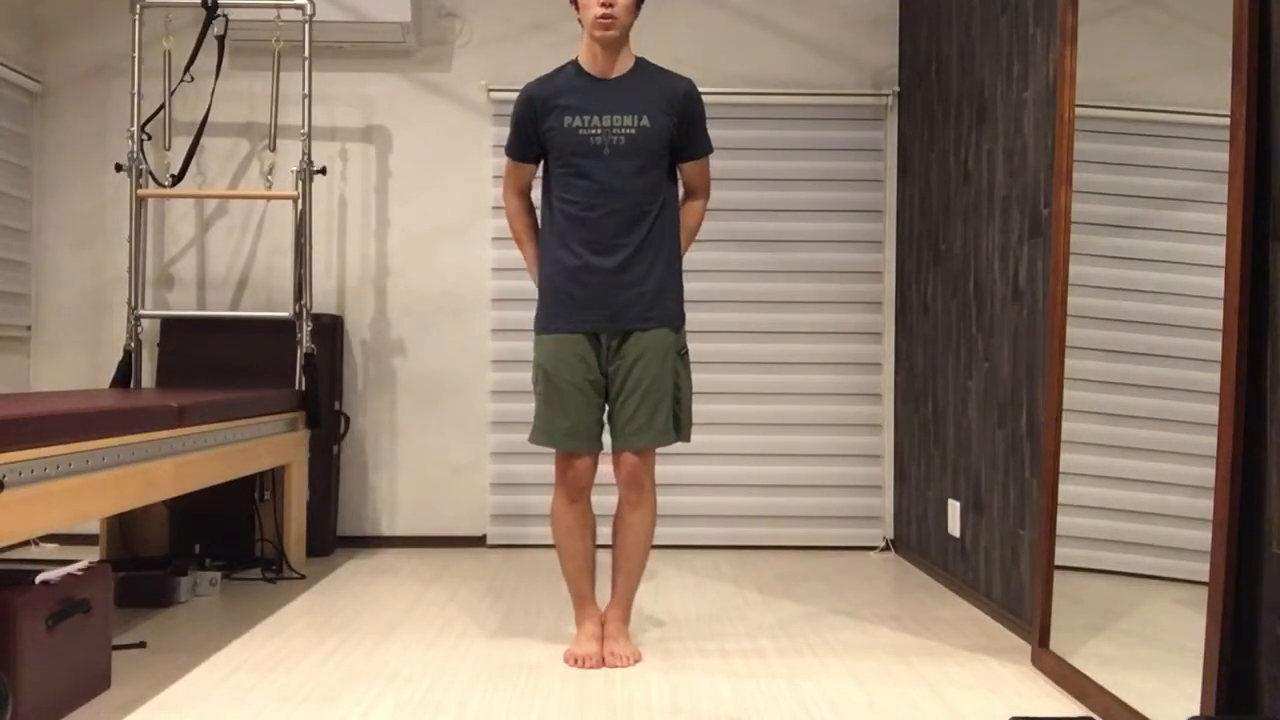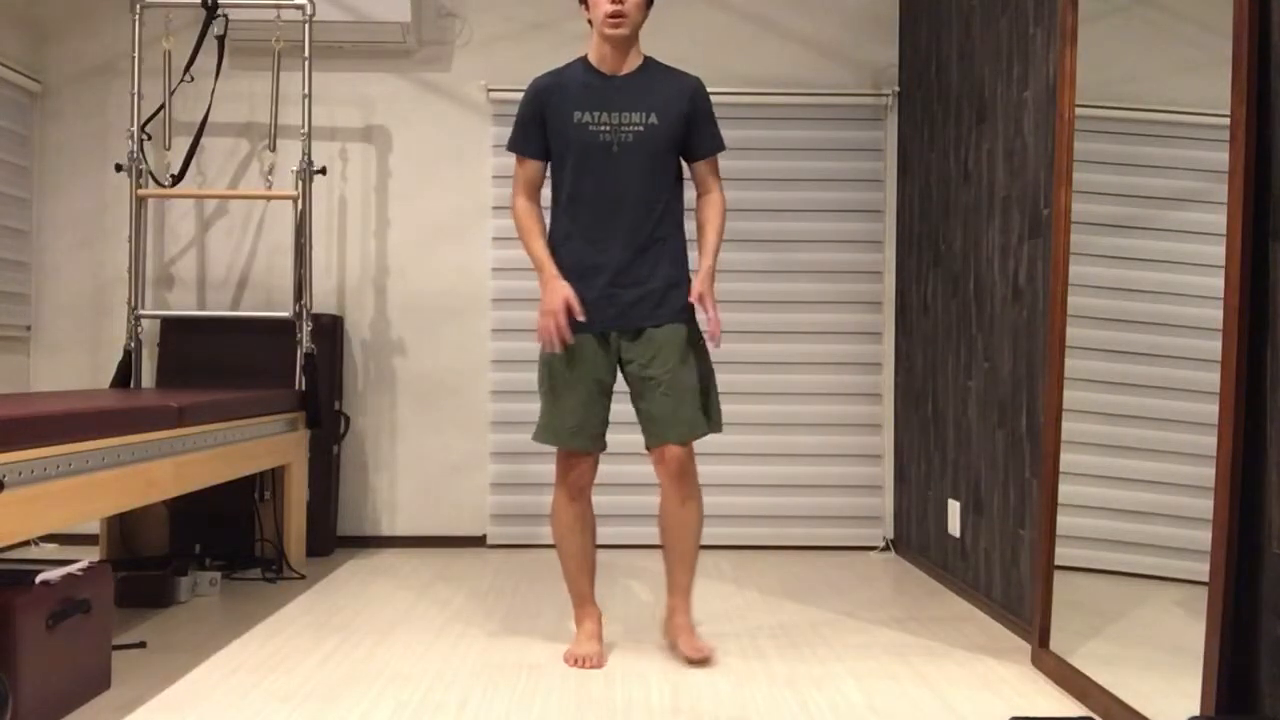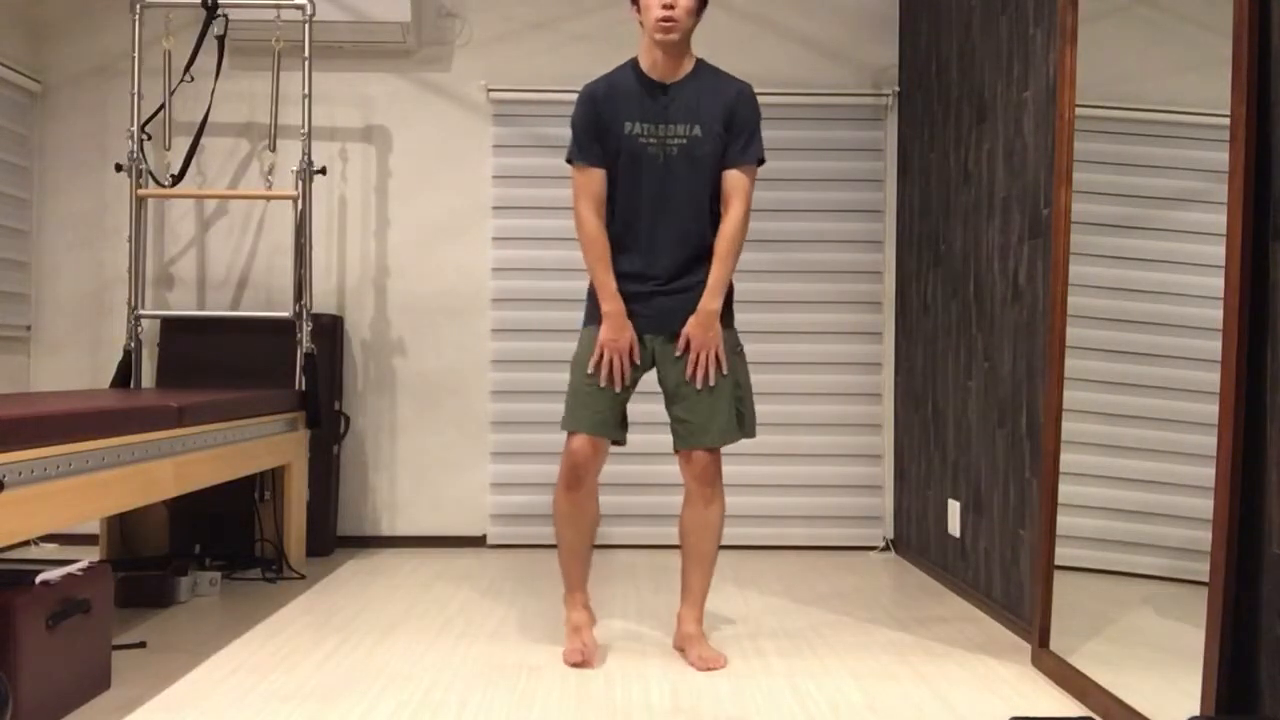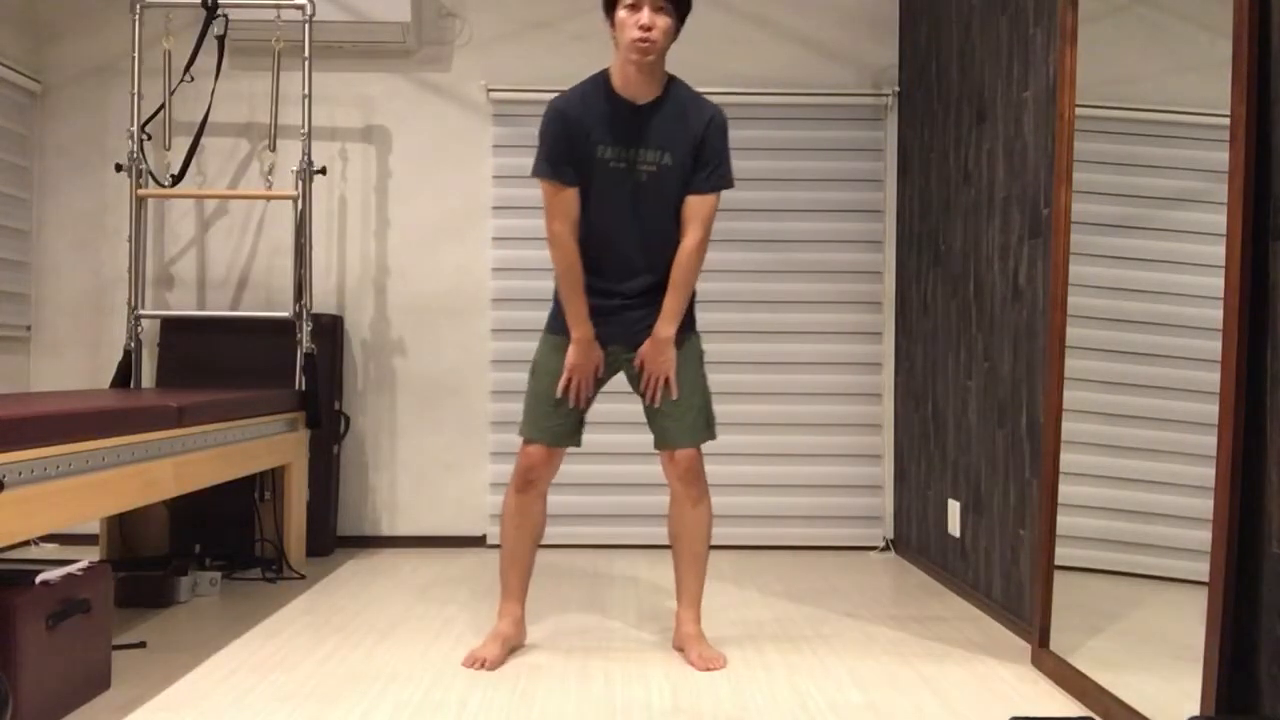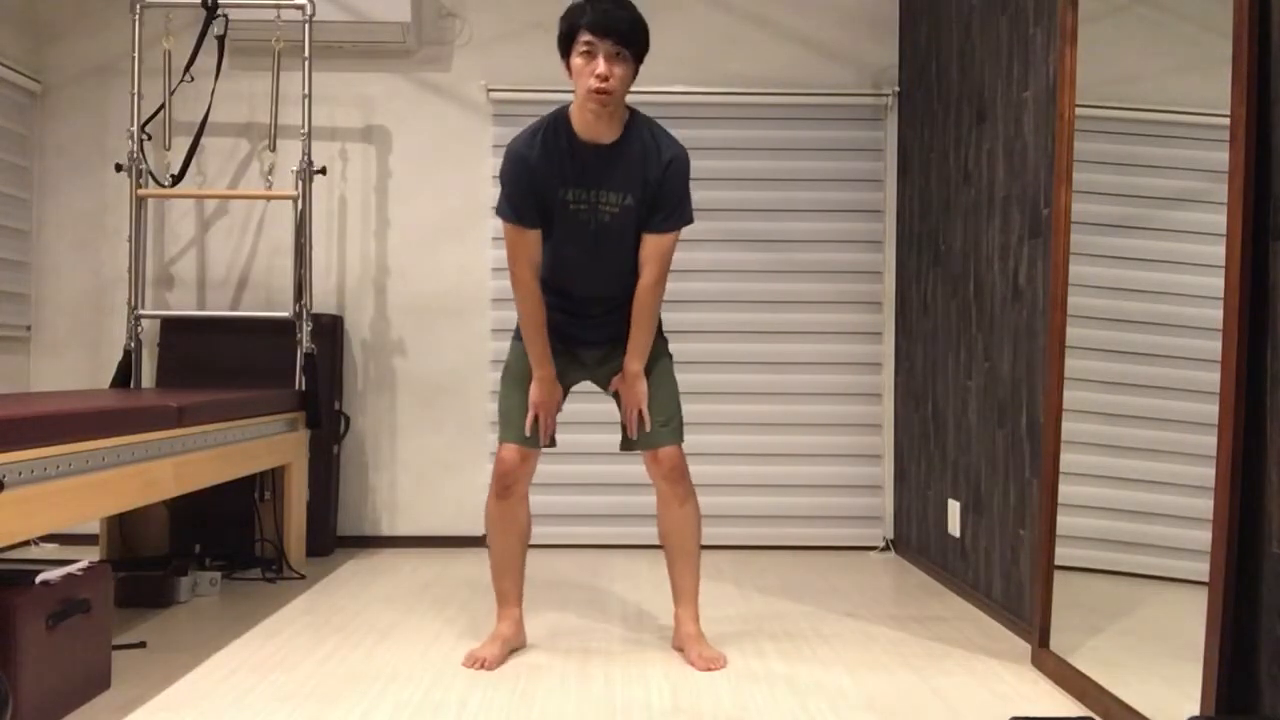
dt=0.5s
person 1, frame 1
left shoulder: (675, 95)
right shoulder: (541, 97)
left elbow: (697, 193)
right elbow: (516, 194)
left wrist: (658, 268)
right wrist: (546, 273)
left hip: (650, 316)
right hip: (566, 316)
left knee: (636, 472)
right knee: (573, 472)
left ankle: (619, 617)
right ankle: (585, 619)
person 1, frame 2
left shoulder: (682, 93)
right shoulder: (549, 93)
left elbow: (710, 189)
right elbow: (524, 195)
left wrist: (705, 270)
right wrist: (550, 276)
left hip: (662, 310)
right hip: (579, 310)
left knee: (677, 462)
right knee: (574, 471)
left ankle: (680, 613)
right ankle: (586, 618)
person 1, frame 3
left shoulder: (732, 99)
right shoulder: (601, 98)
left elbow: (734, 211)
right elbow: (589, 212)
left wrist: (709, 310)
right wrist: (612, 313)
left hip: (699, 312)
right hip: (616, 309)
left knee: (702, 466)
right knee: (579, 456)
left ankle: (690, 623)
right ankle: (578, 609)
person 1, frame 4
left shoulder: (702, 121)
right shoulder: (569, 113)
left elbow: (695, 235)
right elbow: (562, 232)
left wrist: (664, 334)
right wrist: (581, 334)
left hip: (664, 322)
right hip: (578, 319)
left knee: (686, 466)
right knee: (533, 464)
left ankle: (688, 623)
right ankle: (510, 618)
person 1, frame 5
left shoulder: (664, 156)
right shoulder: (529, 153)
left elbow: (652, 274)
right elbow: (524, 272)
left wrist: (634, 367)
right wrist: (543, 374)
left hip: (631, 332)
right hip: (548, 329)
left knee: (669, 465)
right knee: (510, 467)
left ankle: (687, 624)
right ankle: (509, 622)
